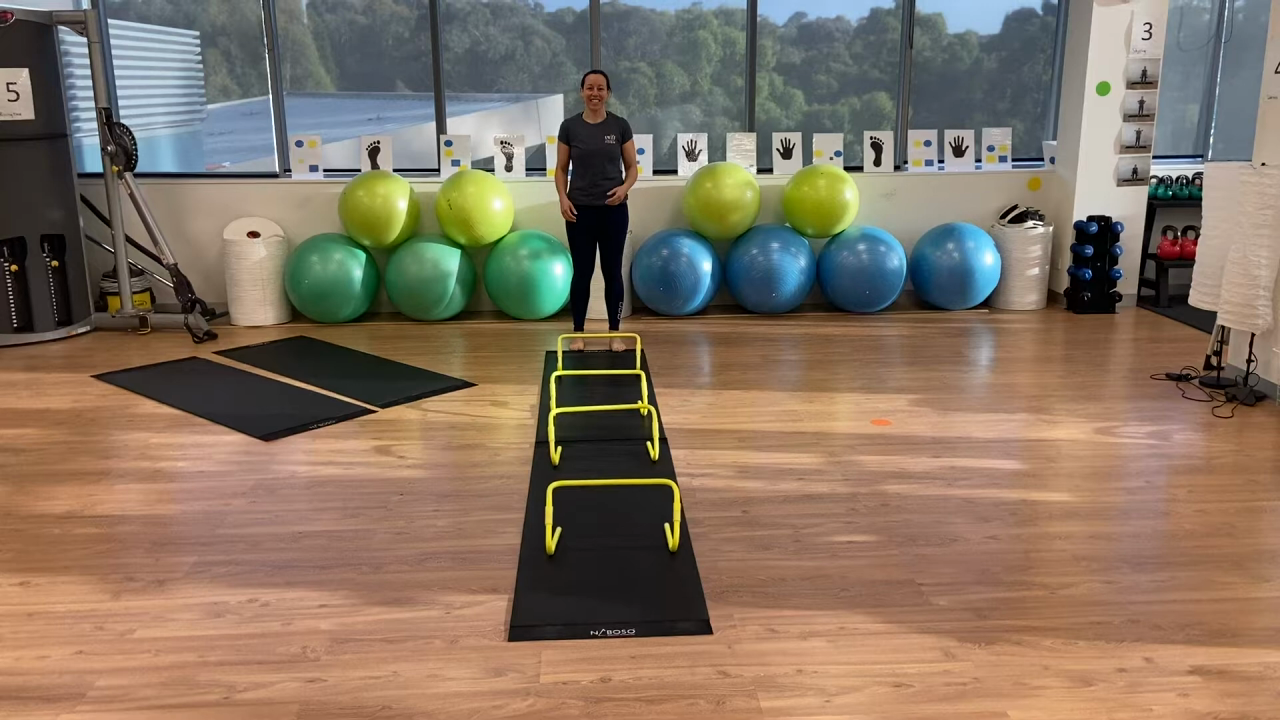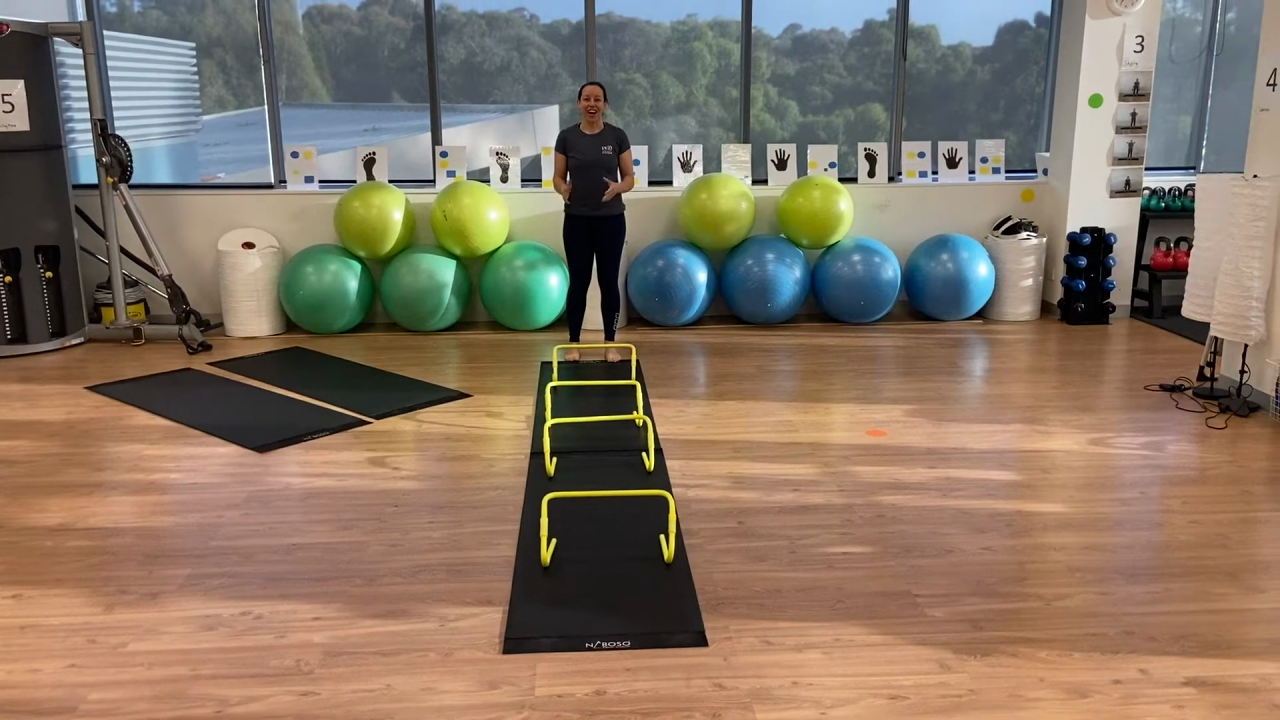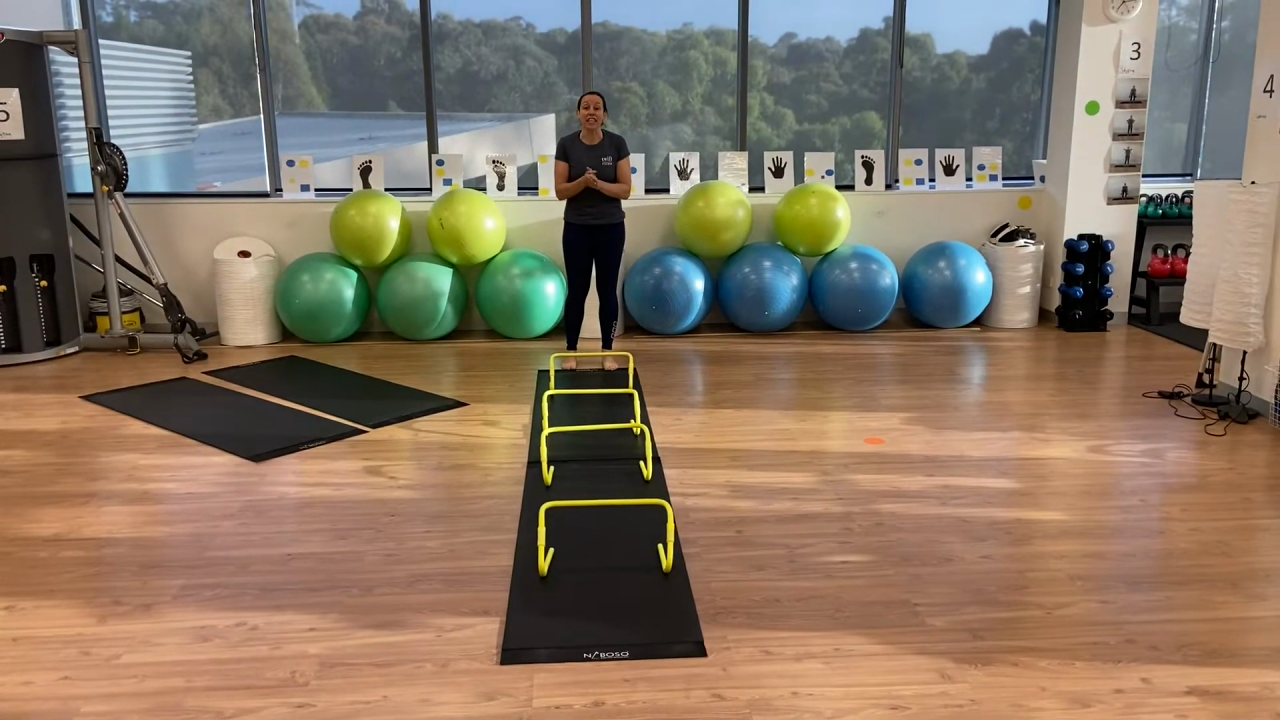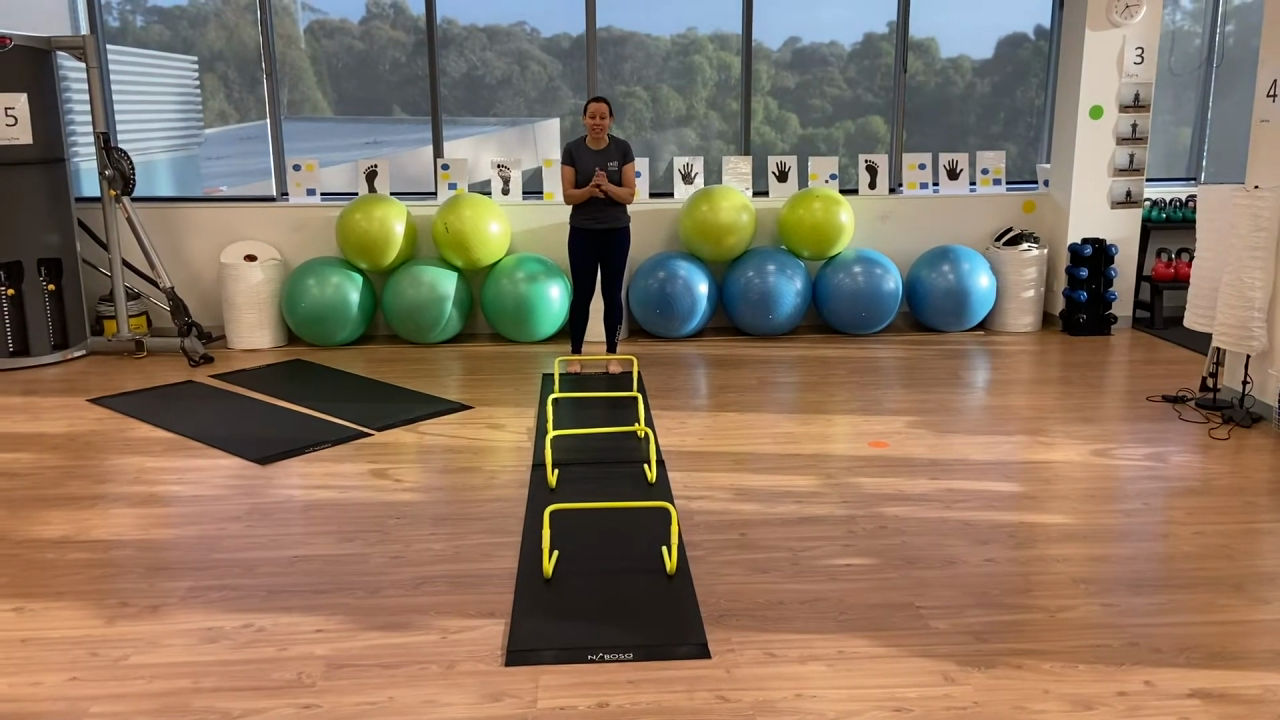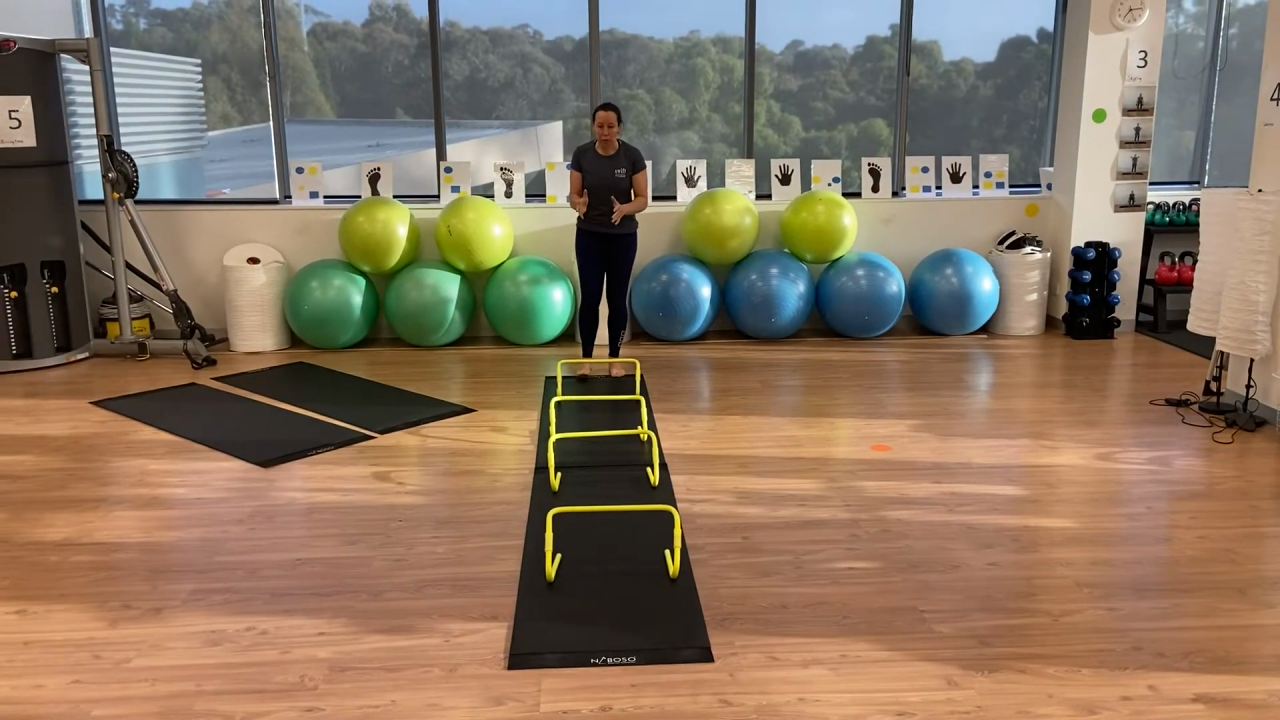
dt=1s
person 1, frame 1
left shoulder: (620, 125)
right shoulder: (569, 126)
left elbow: (632, 167)
right elbow: (561, 169)
left wrist: (624, 187)
right wrist: (563, 197)
left hip: (613, 210)
right hip: (580, 210)
left knee: (612, 271)
right knee: (582, 272)
left ankle: (614, 332)
right ankle: (578, 332)
person 1, frame 2
left shoulder: (617, 136)
right shoulder: (566, 137)
left elbow: (629, 177)
right elbow: (558, 177)
left wrist: (617, 187)
right wrist: (563, 189)
left hip: (611, 219)
right hip: (577, 220)
left knee: (609, 281)
right knee: (578, 282)
left ankle: (610, 343)
right ankle: (574, 343)
person 1, frame 3
left shoulder: (617, 143)
right shoulder: (566, 145)
left elbow: (625, 189)
right elbow: (560, 191)
left wrist: (599, 183)
right wrist: (583, 181)
left hip: (610, 227)
right hip: (576, 228)
left knee: (607, 290)
right knee: (577, 290)
left ankle: (607, 351)
right ankle: (571, 351)
person 1, frame 4
left shoulder: (622, 148)
right shoulder: (572, 150)
left elbow: (629, 194)
right elbow: (568, 195)
left wrist: (607, 186)
right wrist: (590, 189)
left hip: (616, 231)
right hip: (582, 232)
left knee: (612, 294)
right knee: (582, 294)
left ankle: (612, 355)
right ankle: (575, 354)
person 1, frame 5
left shoulder: (632, 156)
right shoulder: (581, 154)
left elbow: (642, 199)
right elbow: (574, 194)
left wrist: (623, 209)
right wrist: (579, 204)
left hip: (622, 237)
right hip: (589, 235)
left knee: (617, 299)
right knee: (590, 297)
left ankle: (614, 358)
right ankle: (586, 358)
